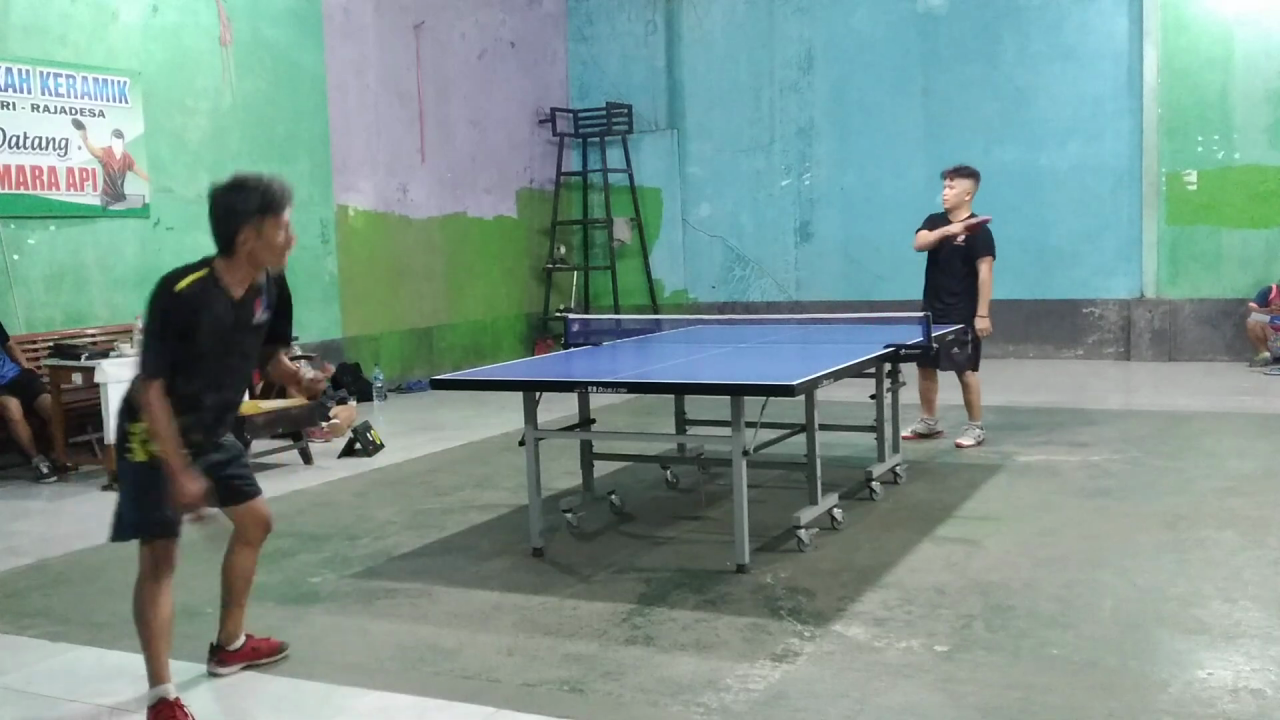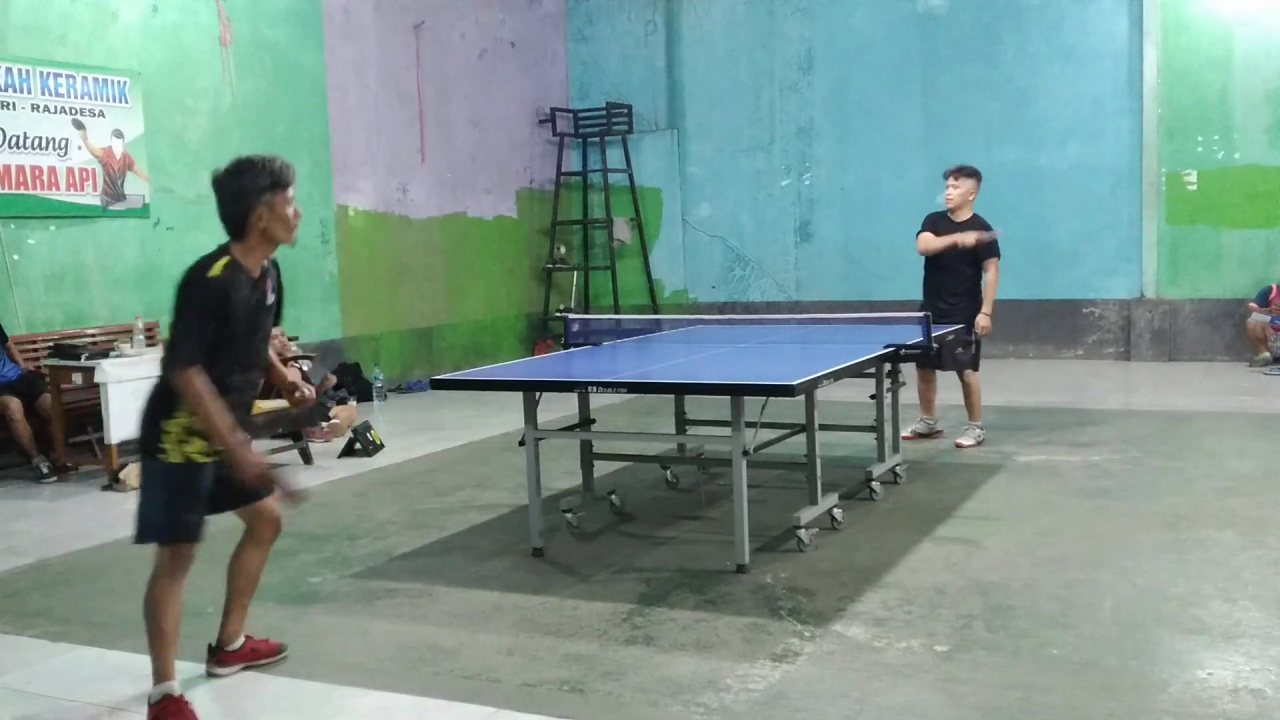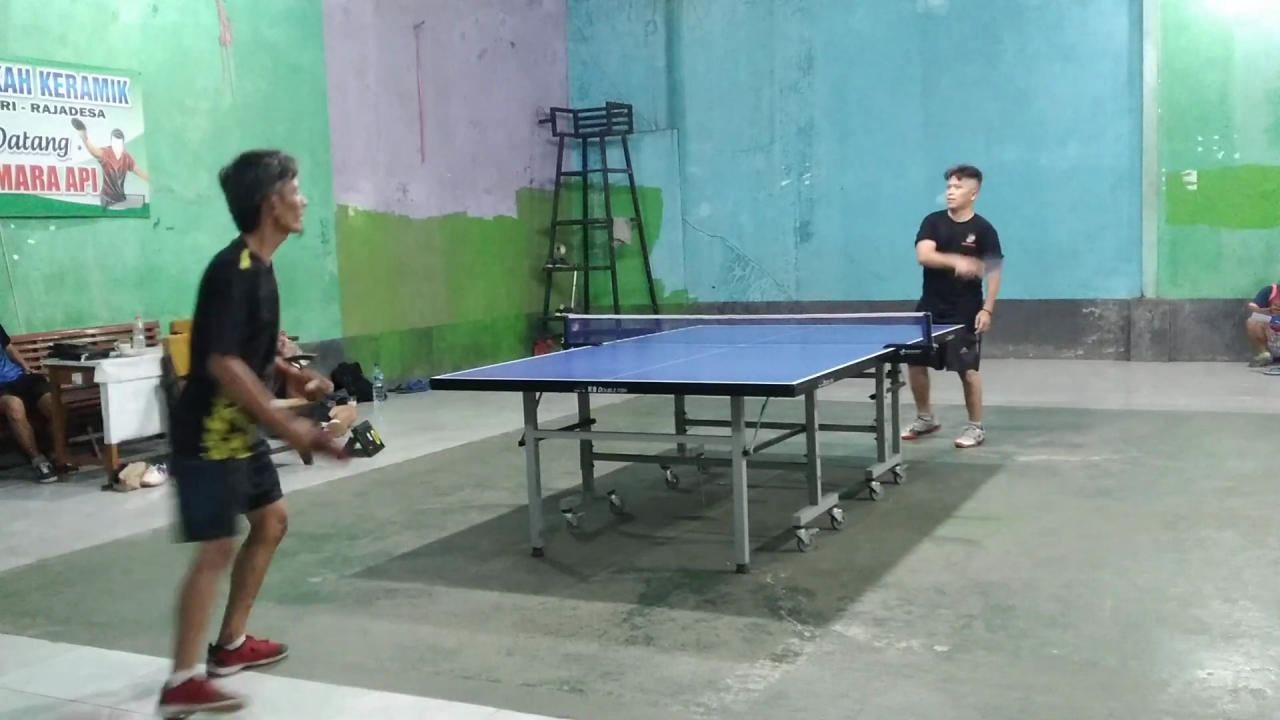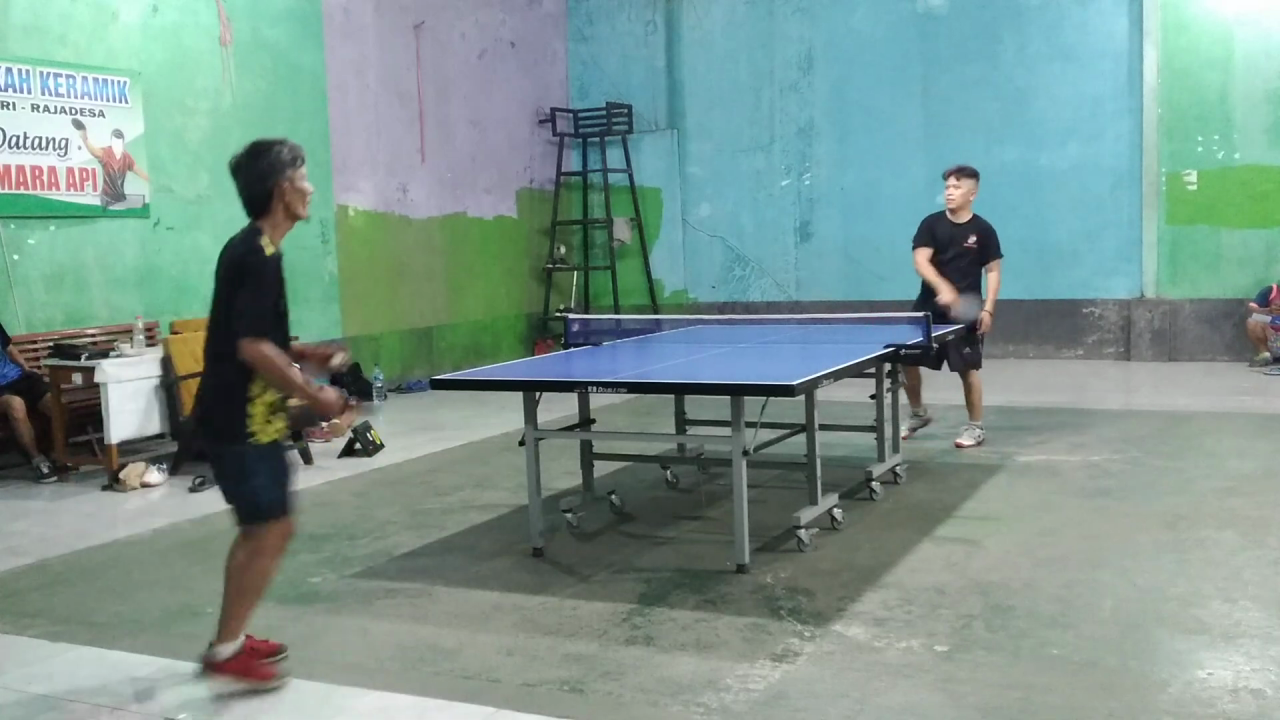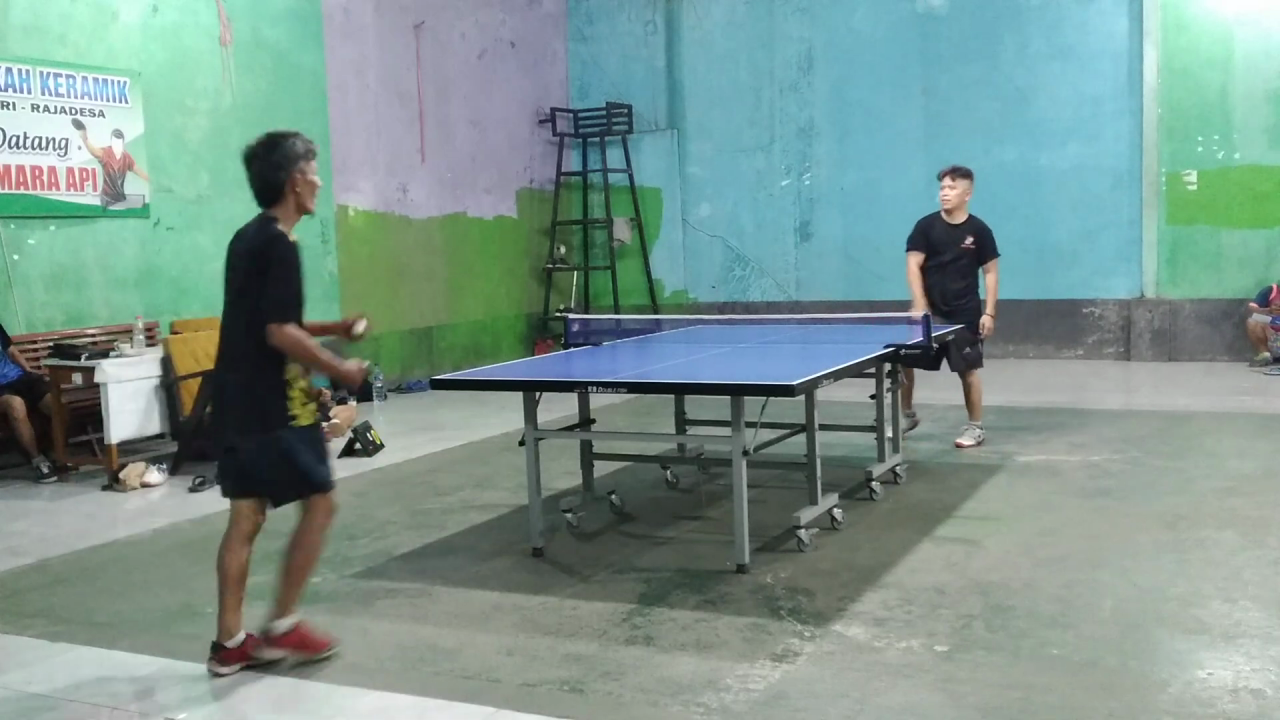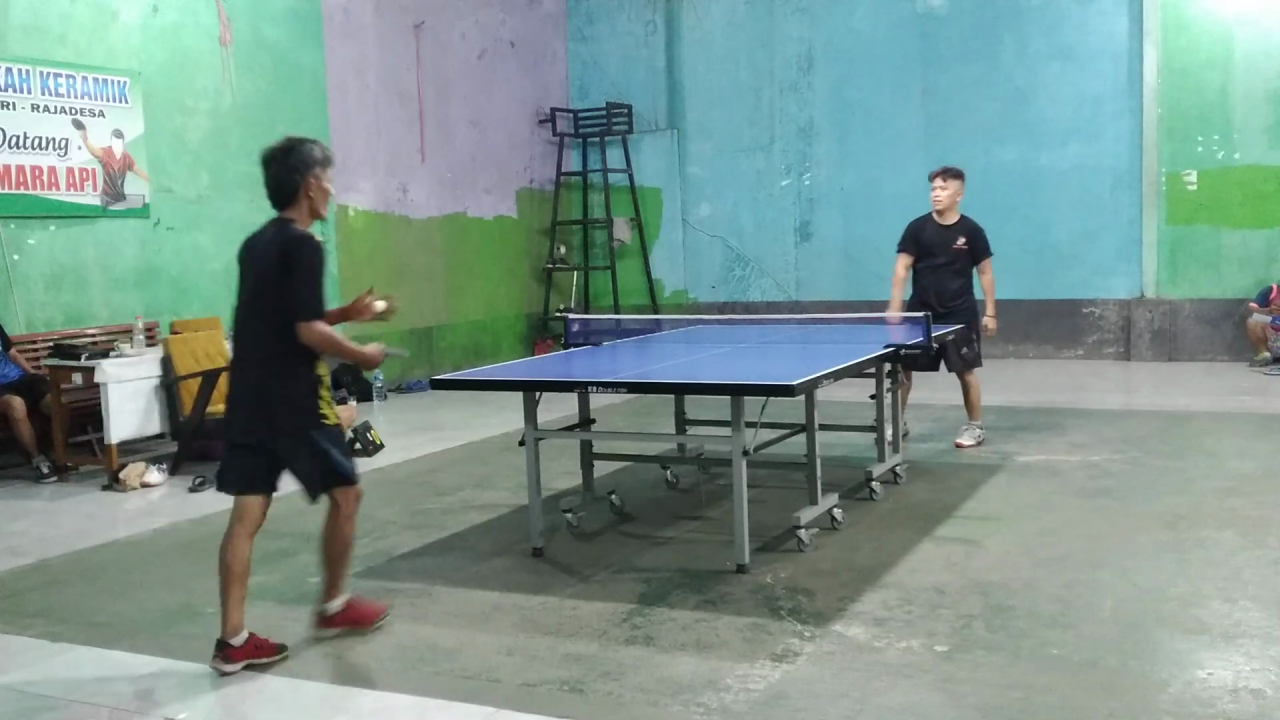
dt=0.1s
person 1, frame 1
left shoulder: (271, 288)
right shoulder: (181, 294)
left elbow: (269, 357)
right elbow: (151, 388)
left wrist: (297, 379)
right wrist: (180, 472)
left hip: (213, 433)
right hip: (154, 440)
left knee: (256, 520)
right knee: (159, 556)
left ankle: (230, 643)
person 1, frame 2
left shoulder: (266, 272)
right shoulder: (207, 281)
right elbow: (187, 373)
left wrist: (288, 380)
right wrist: (241, 449)
left hip: (221, 432)
right hip: (179, 437)
left knee: (266, 519)
right knee: (176, 556)
left ankle: (231, 644)
person 1, frame 3
left shoulder: (264, 265)
right shoulder: (235, 272)
right elbow: (223, 363)
right wrist: (286, 425)
left hip: (241, 428)
right hip: (211, 434)
left knee: (271, 522)
right knee: (216, 548)
left ankle: (232, 643)
person 1, frame 4
left shoulder: (247, 248)
right shoulder: (260, 257)
right elbow: (253, 347)
left wrist: (311, 354)
right wrist: (314, 393)
left hip: (229, 411)
right hip: (245, 416)
left knee: (257, 526)
right knee: (271, 528)
left ankle: (229, 641)
right ankle: (226, 648)
person 1, frame 5
left shoulder: (250, 238)
right shoulder: (279, 243)
right elbow: (280, 333)
left wrist: (330, 329)
right wrist: (338, 369)
left hip: (236, 399)
right hip: (273, 403)
left knee: (246, 516)
right knee: (320, 503)
left ankle: (230, 642)
right ankle: (282, 627)
person 1, frame 6
left shoulder: (255, 245)
right shoulder: (304, 244)
right elbow: (309, 331)
left wrist: (346, 313)
right wrist: (362, 353)
left hip: (246, 398)
right hip: (296, 401)
left knee: (248, 513)
right knee: (345, 492)
left ankle: (232, 638)
right ankle: (333, 605)
person 2, frame 1
left shoulder: (979, 230)
right shoulder: (935, 221)
left elbow: (985, 273)
right elbow: (920, 243)
left wrist: (983, 314)
right wrist: (948, 230)
left hip: (961, 314)
right hip: (932, 309)
left knee: (964, 370)
right knee: (925, 366)
left ankle: (976, 427)
right ankle: (929, 422)
person 2, frame 2
left shoulder: (983, 229)
right shoulder: (934, 220)
left elbow: (991, 271)
right elbow: (923, 246)
left wrist: (986, 312)
right wrist: (957, 238)
left hip: (963, 313)
right hip: (931, 309)
left knee: (966, 370)
right knee: (924, 366)
left ankle: (976, 427)
right ankle: (929, 421)
person 2, frame 3
left shoulder: (984, 230)
right shoulder: (933, 222)
left elbow: (994, 272)
right elbow: (923, 255)
left wrist: (987, 309)
right wrist: (955, 261)
left hip: (964, 313)
right hip: (929, 308)
left knee: (967, 370)
right knee: (915, 363)
left ankle: (975, 427)
right ankle: (925, 418)
person 2, frame 4
left shoulder: (983, 230)
right shoulder: (931, 223)
left elbow: (993, 272)
right elbow: (921, 261)
left wrist: (988, 309)
right wrist: (942, 288)
right hip: (930, 308)
left knee: (968, 370)
left ankle: (975, 426)
right ankle: (918, 413)
person 2, frame 5
left shoulder: (979, 230)
right shoulder: (925, 225)
left elbow: (991, 272)
right elbow: (913, 266)
left wrist: (989, 312)
right wrist: (918, 304)
left hip: (964, 312)
right hip: (927, 310)
left knee: (968, 370)
right knee: (904, 363)
left ankle: (975, 427)
right ankle: (907, 415)
person 2, frame 6
left shoulder: (971, 230)
right shoulder: (917, 228)
left elbow: (985, 272)
right elbow: (902, 267)
left wrist: (990, 312)
right wrist: (895, 305)
left hip: (959, 313)
right hip: (921, 311)
left knee: (966, 371)
right knee: (903, 367)
left ankle: (974, 426)
